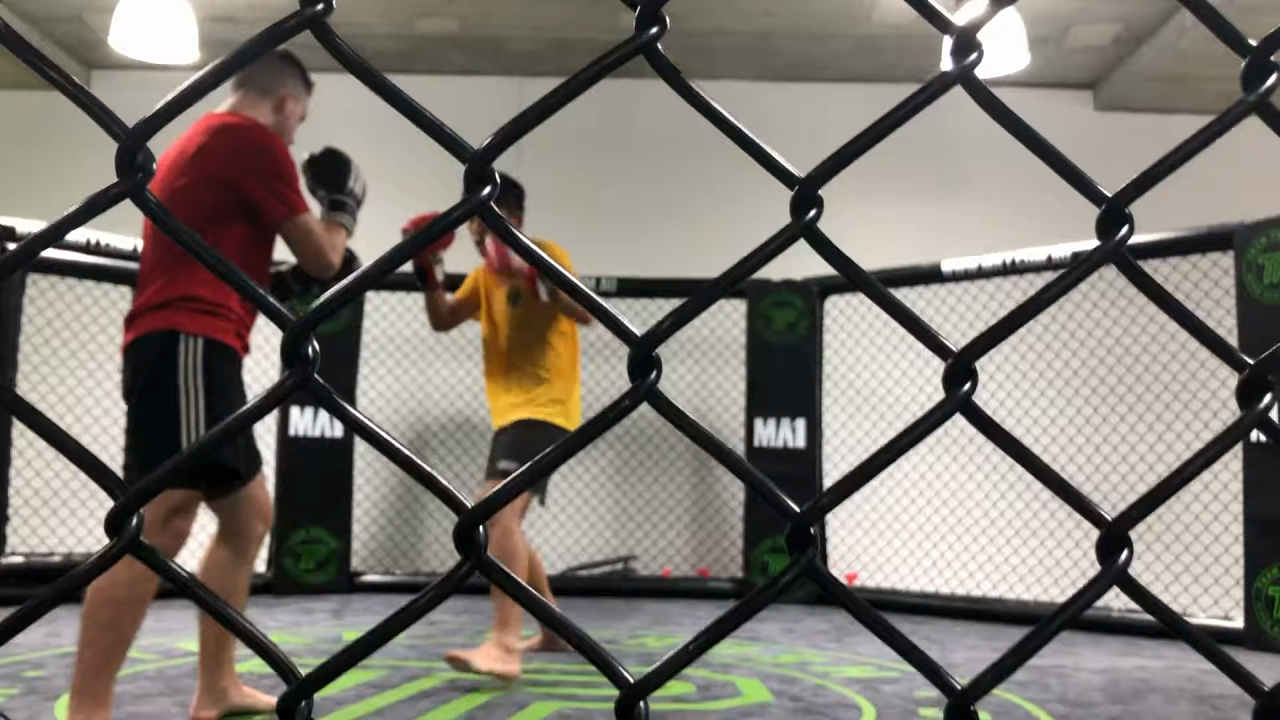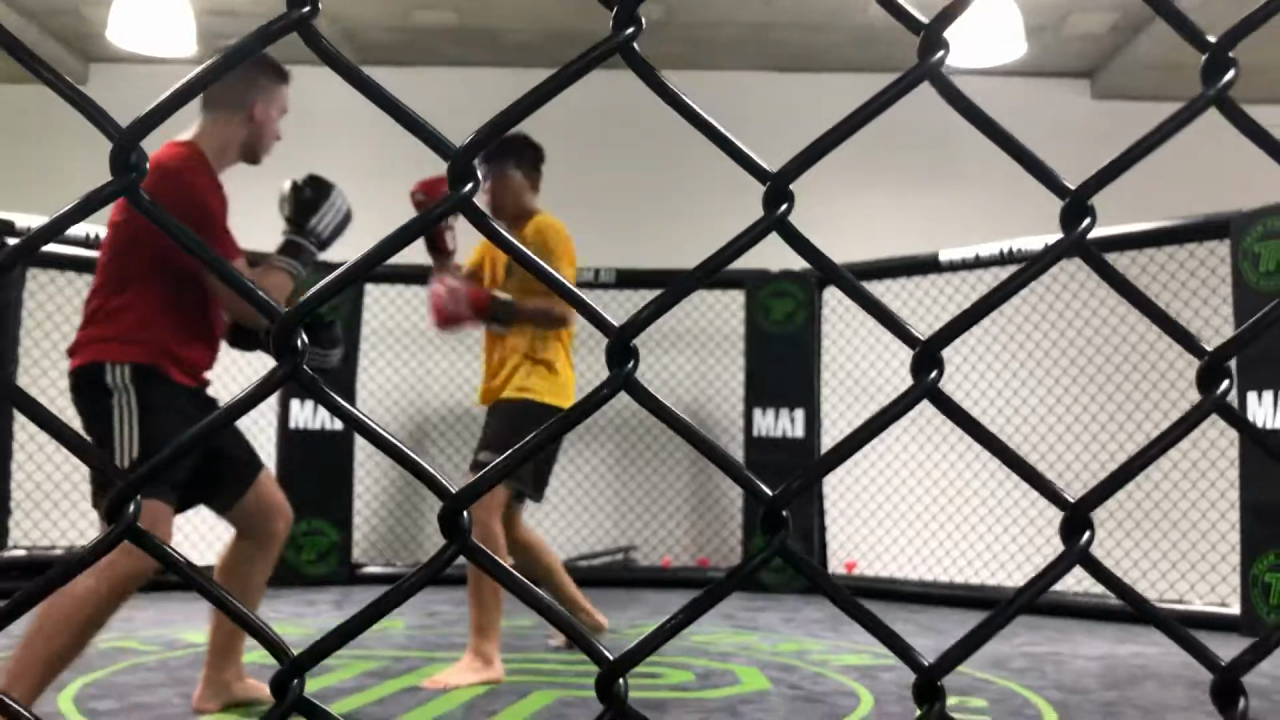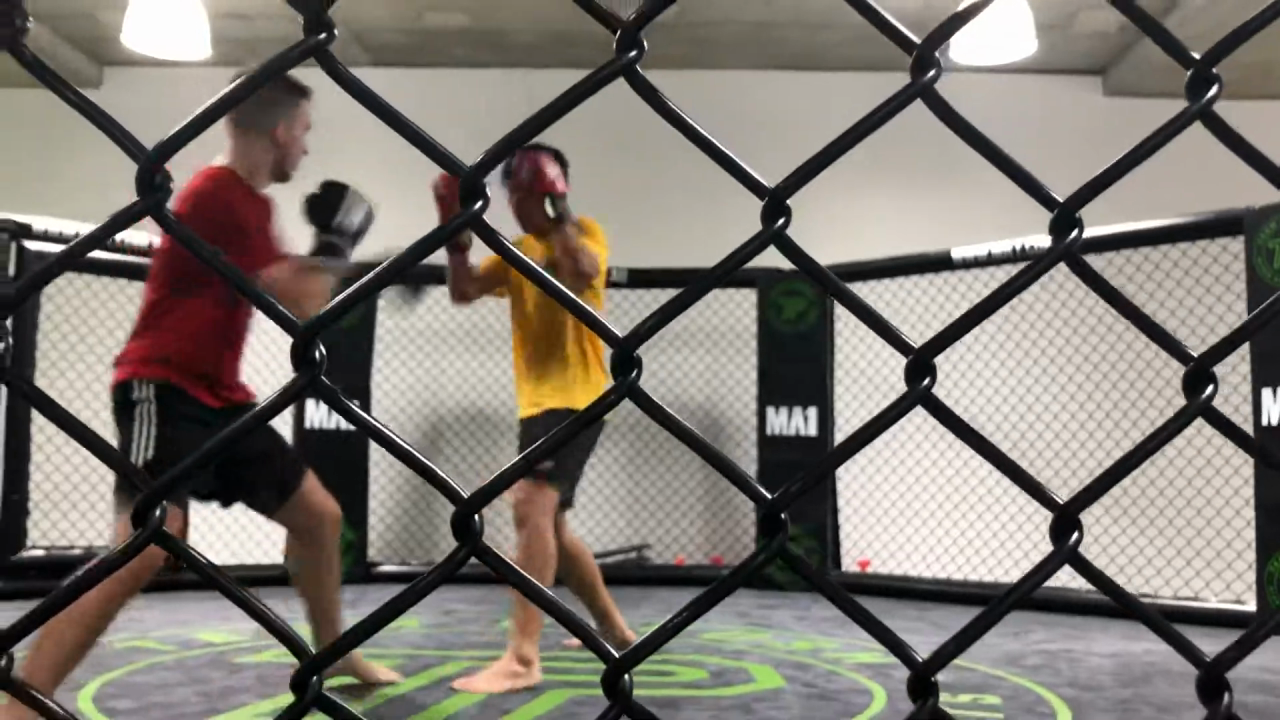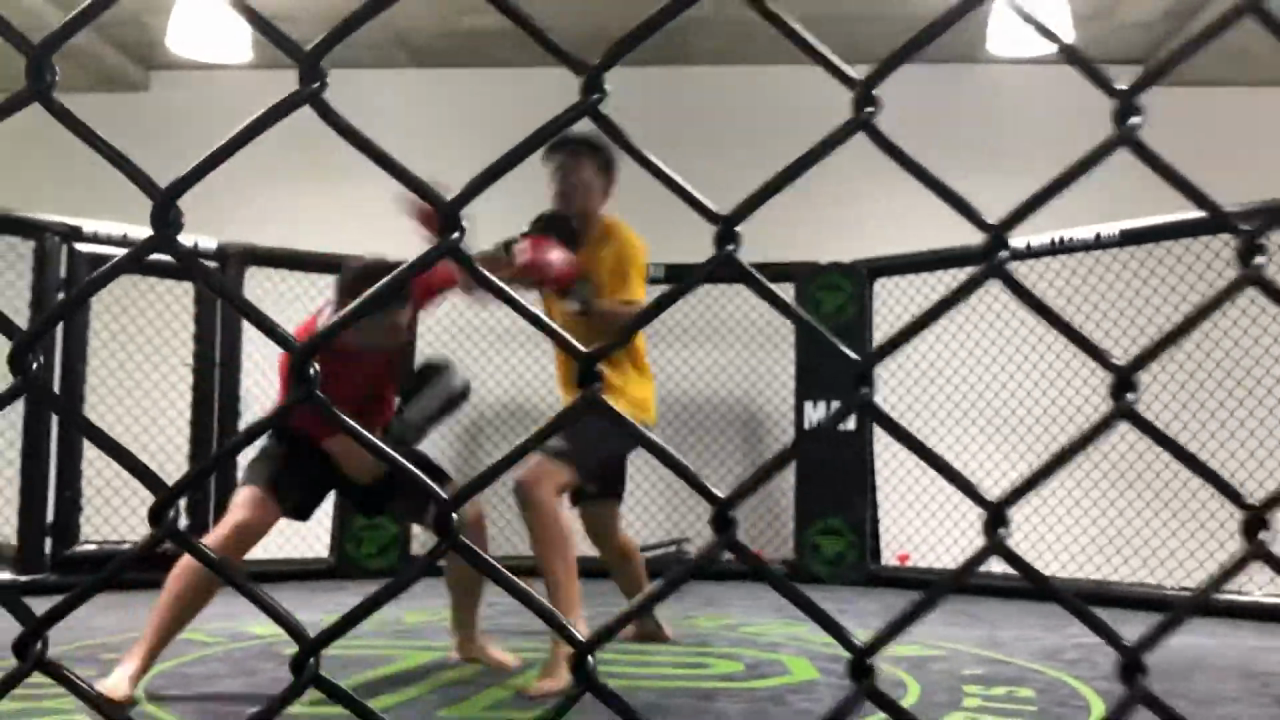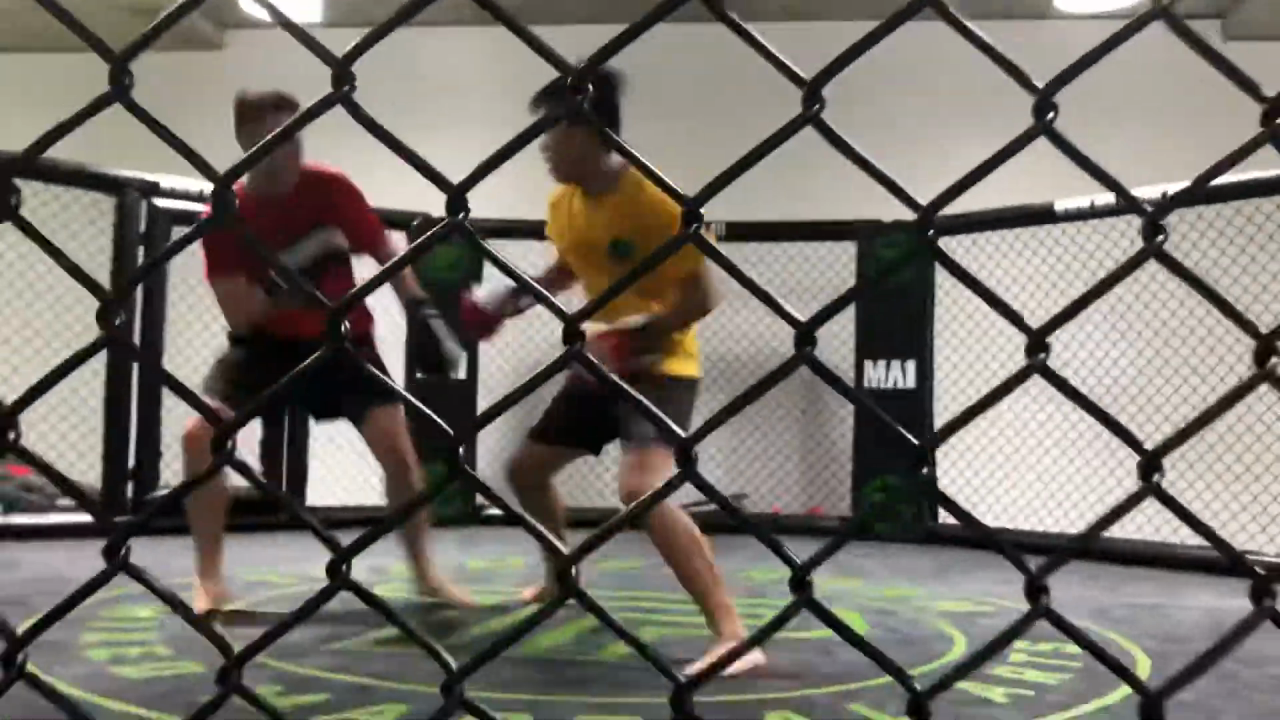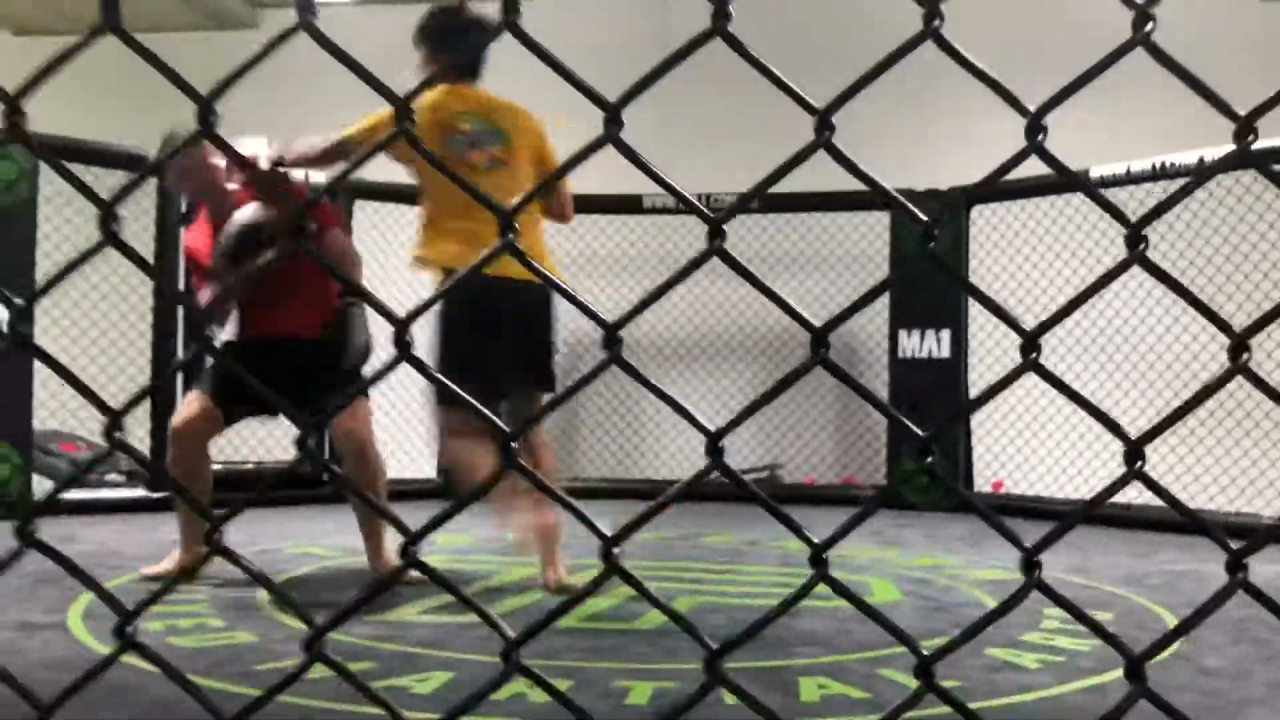
dt=0.4s
person 1, frame 1
left shoulder: (204, 142)
right shoulder: (249, 137)
right elbow: (322, 259)
right wrist: (343, 201)
left hip: (186, 347)
right hip: (188, 343)
left knee: (248, 515)
right knee: (164, 520)
person 1, frame 2
left shoulder: (194, 175)
right shoulder: (180, 174)
right elbow: (252, 303)
right wrist: (306, 238)
left hip: (174, 380)
right hip: (128, 374)
left knee: (270, 516)
right knee: (141, 549)
person 1, frame 3
left shoulder: (250, 203)
right shoulder: (215, 197)
left elbow: (283, 286)
right elbow: (295, 306)
right wrist: (337, 239)
left hip: (219, 396)
right hip: (163, 391)
left knee: (320, 516)
right knee: (146, 548)
left ankle: (330, 652)
person 1, frame 4
left shoulder: (395, 296)
right shoulder: (309, 361)
left elbow: (457, 272)
right elbow: (360, 465)
right wrist: (416, 415)
left hip: (378, 435)
right hip: (304, 443)
left knee: (469, 520)
right knee: (235, 531)
left ankle: (468, 640)
right ankle: (136, 661)
person 1, frame 5
left shoulder: (331, 190)
right shoulder: (224, 218)
left elbow: (385, 255)
right elbow: (241, 315)
left wrist: (426, 313)
right wrist: (291, 271)
left hip: (341, 336)
right hip: (265, 338)
left knee: (394, 444)
right knee: (199, 435)
left ankle: (424, 571)
right ankle: (209, 578)
person 1, frame 6
left shoulder: (277, 193)
right shoulder: (197, 240)
left elbow: (344, 254)
left wrist: (352, 312)
left hip: (321, 337)
right hip: (257, 344)
left knee: (355, 436)
right knee: (185, 426)
left ankle: (381, 555)
right ankle: (191, 550)
person 2, frame 1
left shoulder: (547, 255)
right shoulder: (485, 274)
left elbow: (584, 312)
right elbow: (442, 320)
left wrist: (534, 278)
right wrist: (427, 269)
left hip: (546, 410)
right hip: (509, 412)
left knee: (500, 509)
right knee: (503, 524)
left ankle: (504, 645)
right ankle: (553, 629)
person 2, frame 2
left shoulder: (548, 234)
right shoulder: (494, 243)
left elbow: (559, 312)
right elbow: (449, 287)
left wrist: (490, 309)
right wrist: (436, 231)
left hip: (535, 391)
right hip: (505, 392)
left knee: (482, 506)
right knee: (505, 521)
left ankle: (483, 656)
right ankle: (583, 615)
person 2, frame 3
left shoulder: (581, 231)
right shoulder: (517, 250)
left elbow: (585, 274)
right elbow: (462, 291)
left wrist: (556, 209)
right wrist: (456, 233)
left hip: (573, 399)
right hip: (538, 401)
left knee: (531, 507)
right knee: (552, 524)
left ankle: (521, 658)
right ankle: (614, 628)
person 2, frame 4
left shoulder: (620, 244)
left elbow: (624, 323)
right elbow: (494, 270)
left wrist: (568, 288)
left hip: (616, 400)
left knee: (535, 486)
right knee: (600, 520)
left ankle: (572, 640)
right ankle: (649, 622)
person 2, frame 5
left shoulder: (655, 204)
right shoulder: (565, 204)
left elbow: (700, 295)
left wrist: (640, 333)
right wrist: (500, 306)
left hip: (659, 366)
right hip: (600, 364)
left knee: (642, 489)
right knee: (525, 467)
left ankle: (730, 632)
right ankle: (563, 578)
person 2, frame 6
left shoulder: (416, 113)
right shoulder: (523, 120)
left elbow: (332, 153)
right elbow: (562, 209)
left wrist: (277, 161)
left hip: (476, 282)
right hip: (530, 282)
left knee: (460, 429)
right knee: (527, 420)
left ankle: (527, 512)
right ankle: (550, 561)
